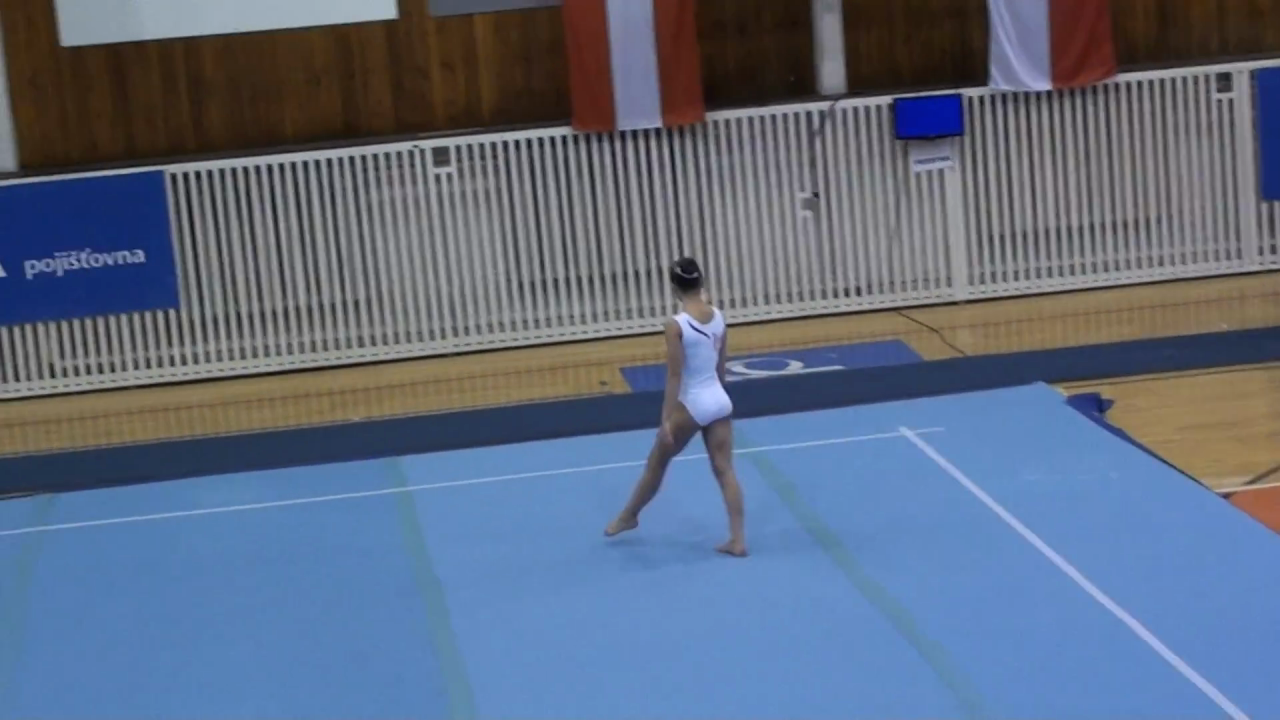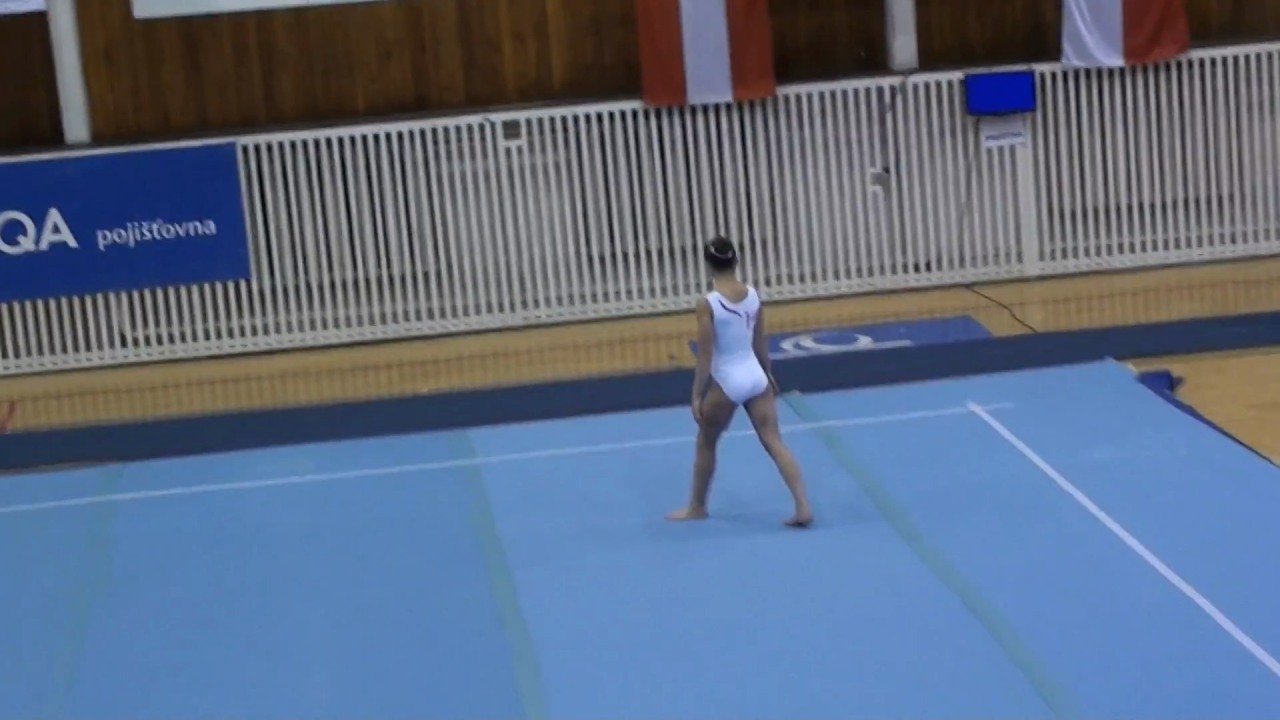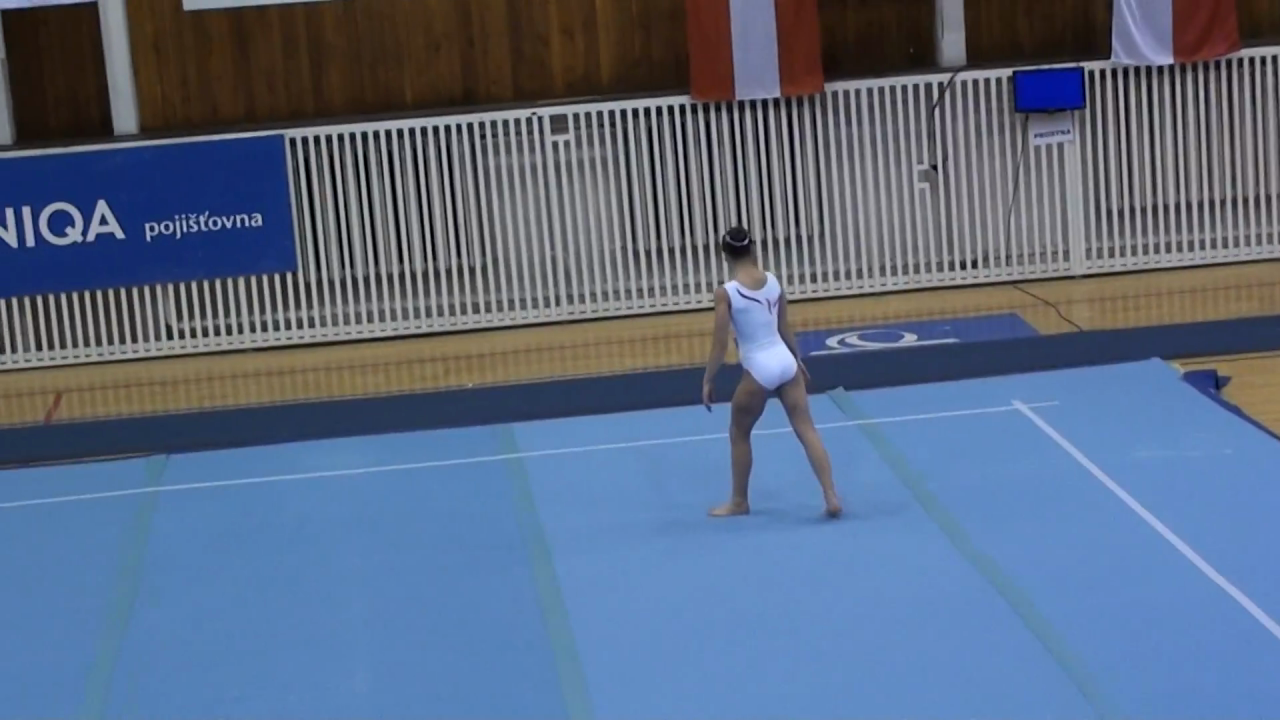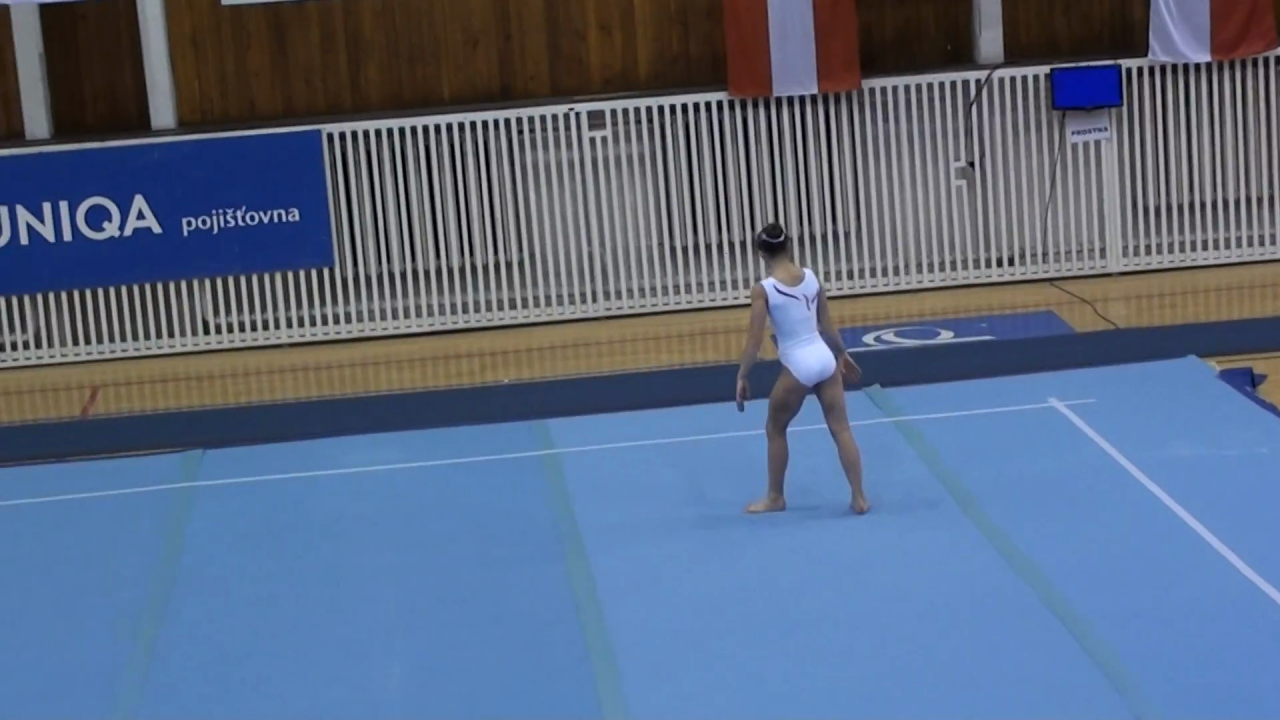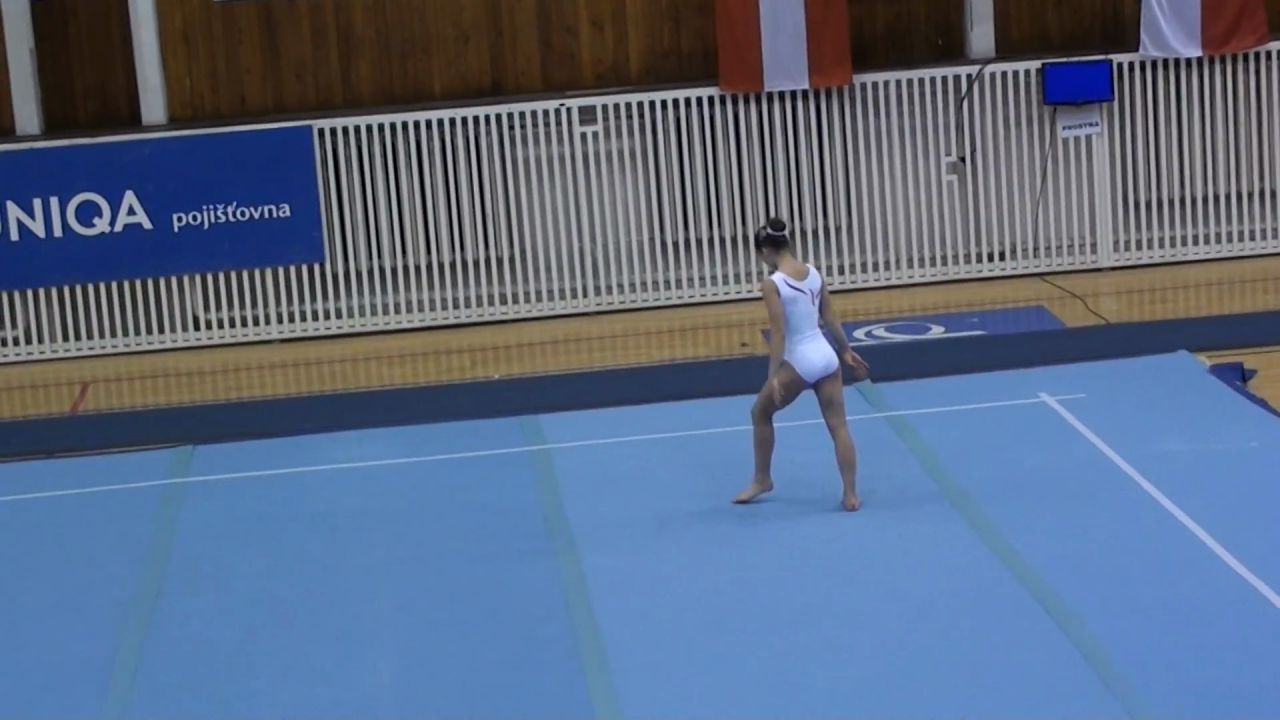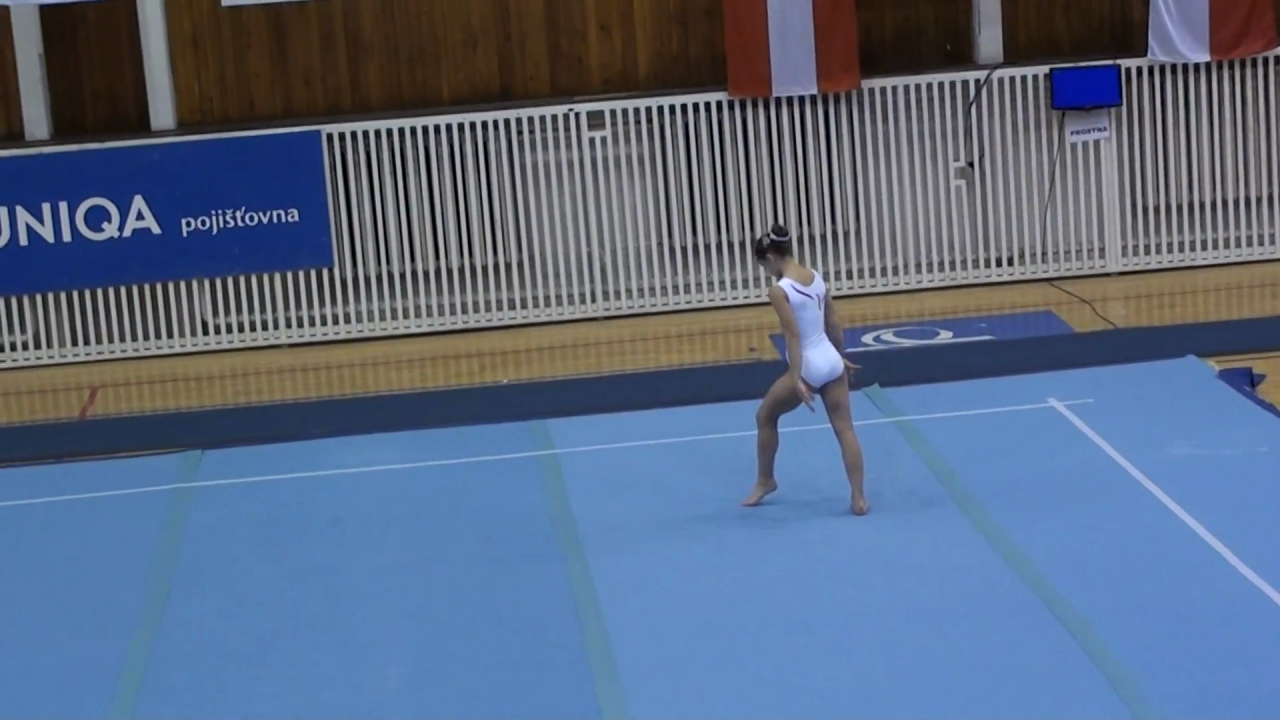
dt=0.2s
person 1, frame 1
left shoulder: (674, 325)
right shoulder: (717, 316)
left elbow: (673, 376)
right elbow: (720, 365)
left wrist: (667, 419)
left hip: (692, 405)
right hip: (719, 401)
left knee: (656, 464)
right knee: (725, 470)
left ankle: (627, 518)
right ankle: (737, 539)
person 1, frame 2
left shoulder: (707, 304)
right shoulder: (753, 295)
left elbow: (705, 355)
right elbow: (759, 342)
left wrist: (696, 395)
right wrist: (768, 374)
left hip: (728, 383)
right hip: (756, 377)
left knee: (705, 443)
right knee: (774, 442)
left ankle: (697, 506)
right ankle: (802, 506)
person 1, frame 3
left shoulder: (726, 293)
right shoulder: (773, 281)
left elbow: (720, 342)
right elbow: (783, 328)
left wrist: (708, 380)
right wrist: (797, 360)
left hip: (758, 371)
right hip: (786, 363)
left knee: (739, 434)
right knee: (806, 430)
left ankle: (739, 502)
right ankle: (832, 498)
person 1, frame 4
left shoulder: (763, 290)
right shoulder: (810, 277)
left elbow: (755, 338)
right elbow: (826, 324)
left wrist: (742, 377)
right wrist: (842, 354)
left hip: (797, 368)
right hip: (825, 360)
left knee: (776, 429)
right knee: (841, 429)
left ankle: (775, 497)
right ankle: (859, 497)
person 1, frame 5
left shoulder: (771, 284)
right shoulder: (813, 273)
left elbow: (778, 332)
right elbow: (829, 319)
left wrist: (774, 375)
right wrist: (847, 351)
left hip: (800, 363)
right hip: (827, 357)
left knee: (760, 413)
right knee: (838, 425)
left ankle: (761, 480)
right ankle: (851, 495)
person 1, frame 6
left shoulder: (780, 291)
right shoulder: (816, 277)
left elbow: (793, 339)
left wrist: (797, 382)
left hip: (807, 368)
right hip: (833, 361)
left knee: (766, 416)
right knee: (845, 429)
left ankle: (765, 481)
right ankle: (859, 499)
